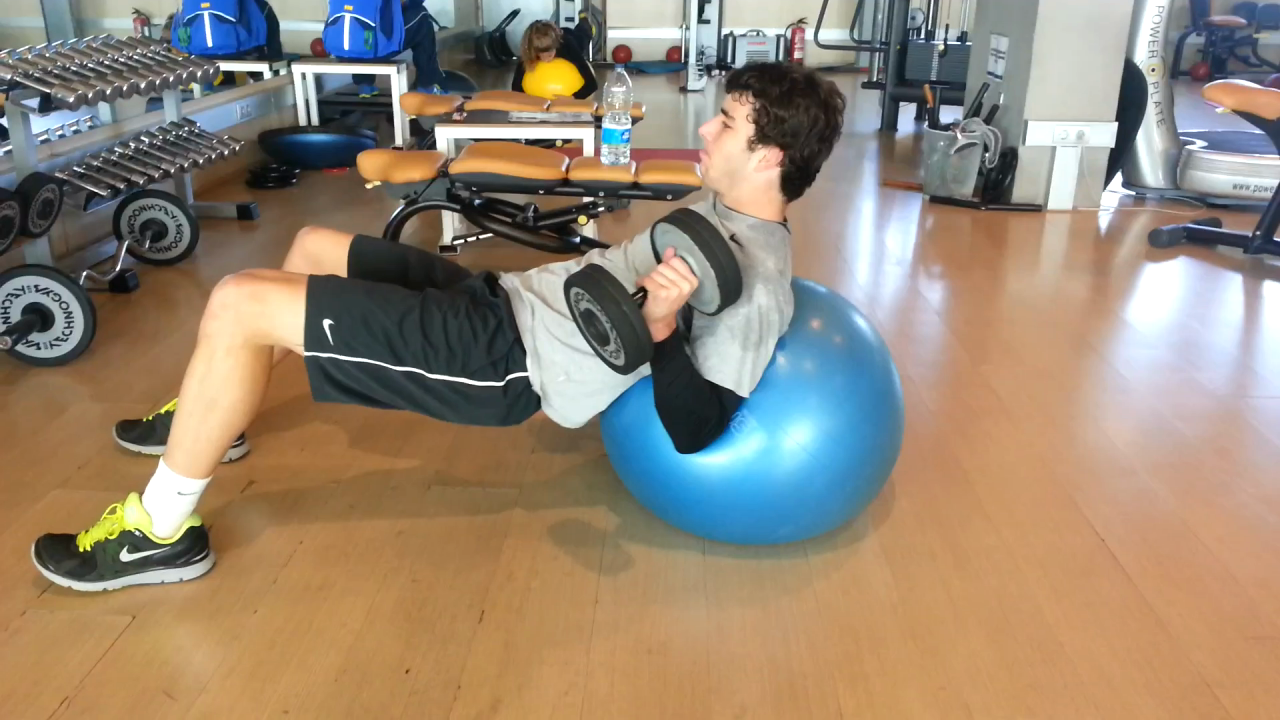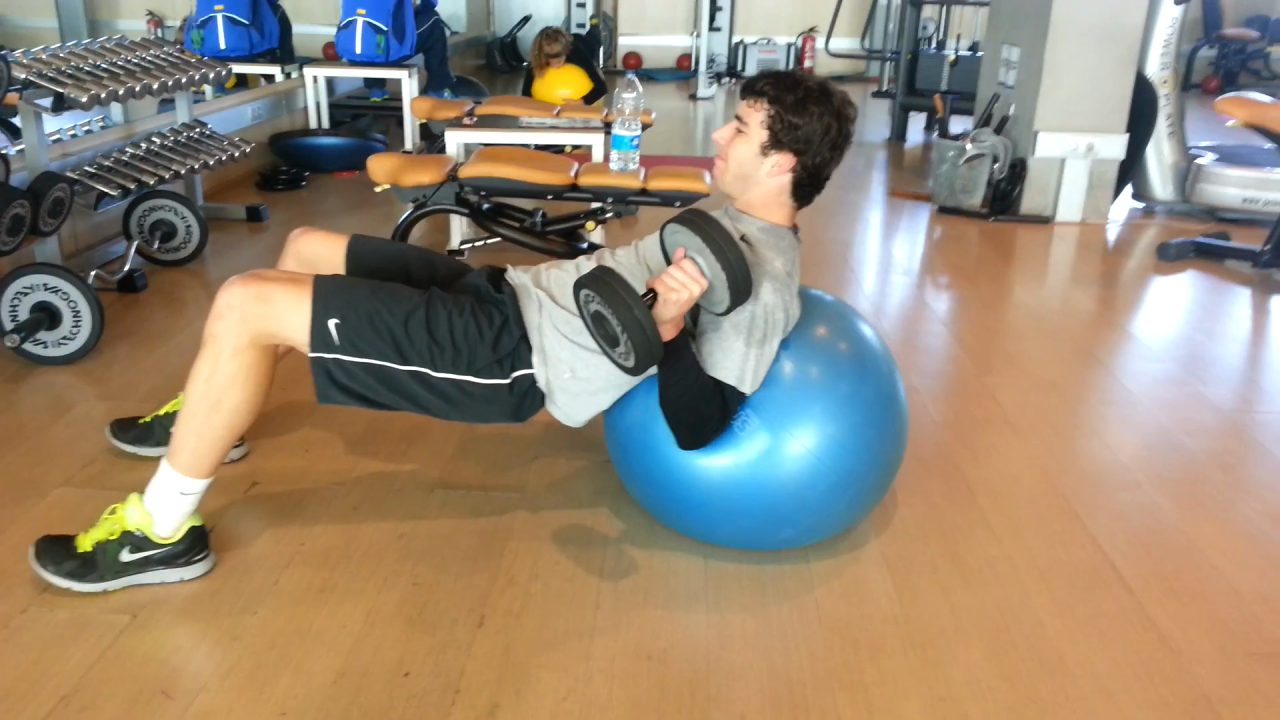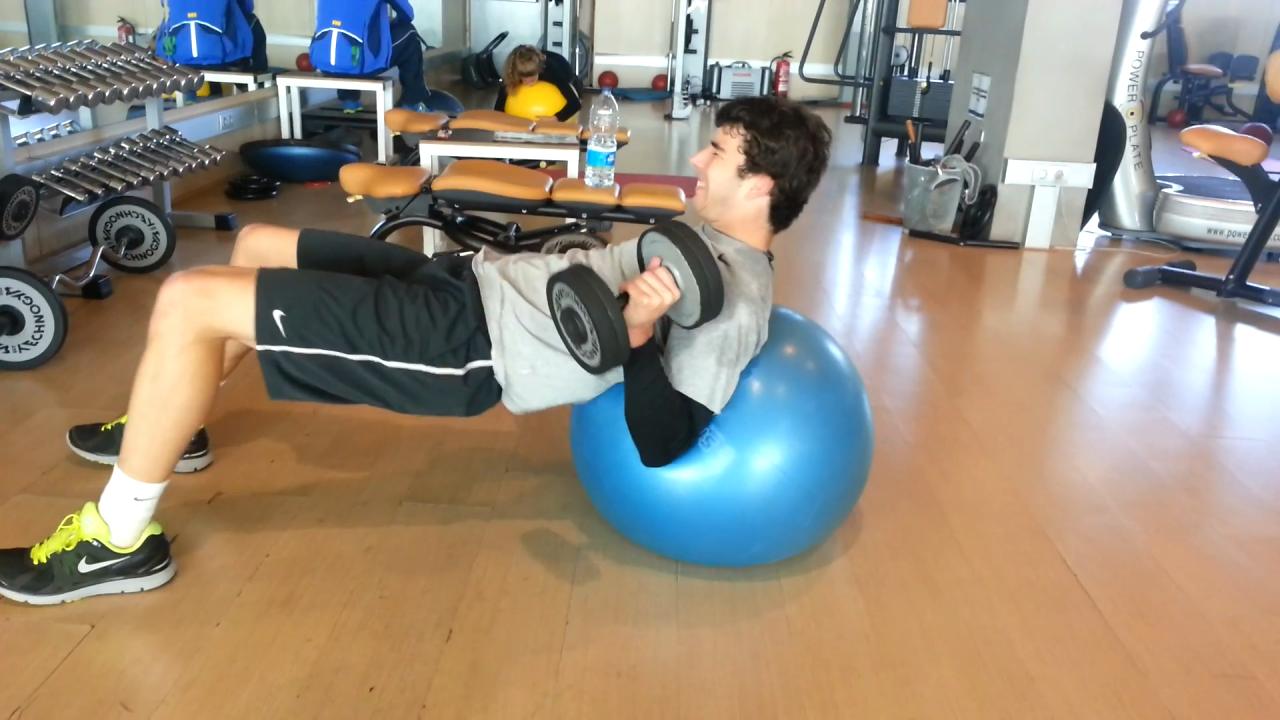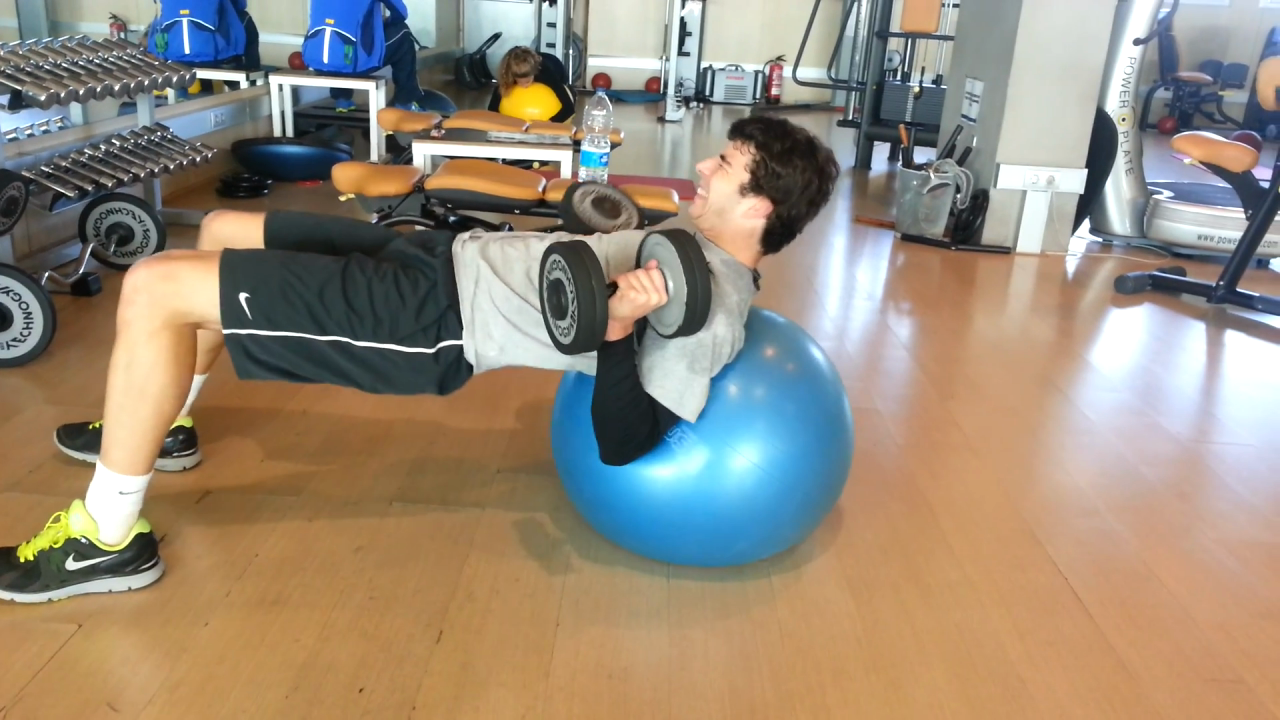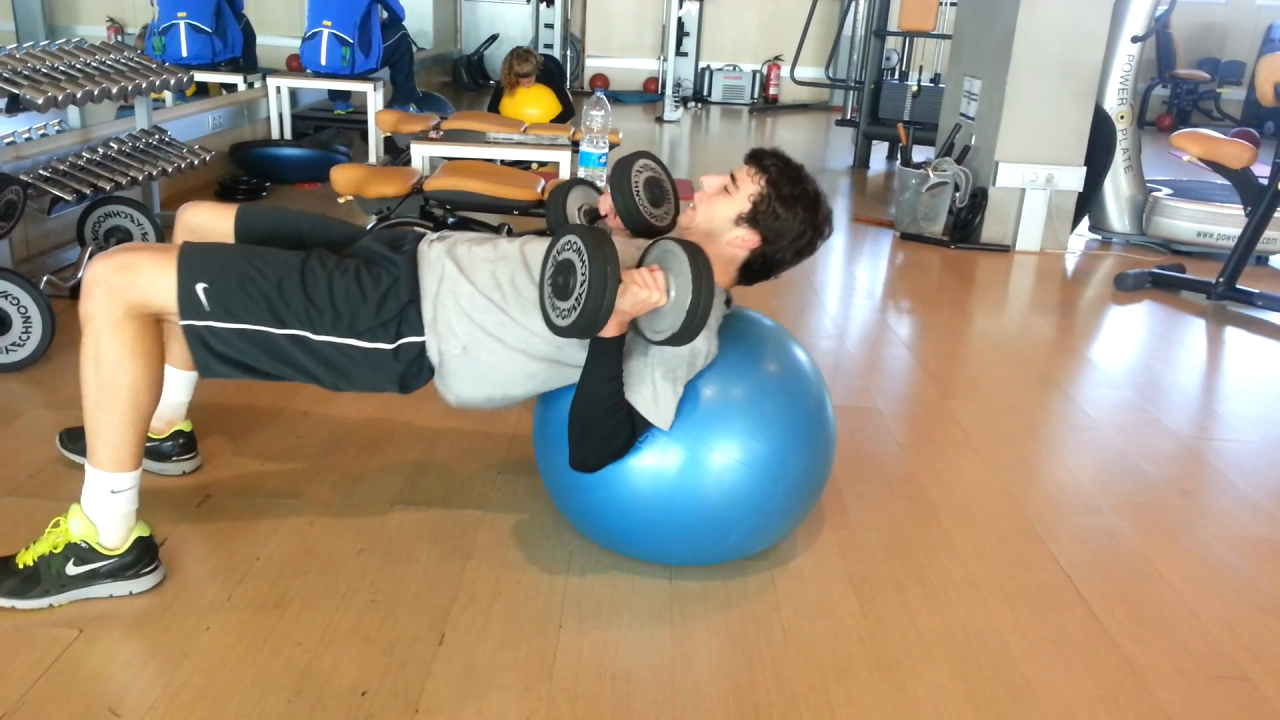
dt=0.3s
person 1, frame 1
left shoulder: (755, 288)
right shoulder: (725, 216)
left elbow: (694, 429)
left wrist: (661, 327)
left hip: (504, 360)
right hip: (500, 301)
left knee: (239, 303)
right knee: (316, 245)
left ankle: (162, 529)
right ankle: (209, 417)
person 1, frame 2
left shoulder: (763, 287)
right shoulder: (739, 228)
left elbow: (697, 426)
left wrist: (669, 326)
left hip: (510, 351)
right hip: (506, 293)
left knee: (246, 305)
right knee: (304, 247)
left ankle: (161, 530)
right ankle: (207, 415)
person 1, frame 3
left shoulder: (735, 305)
right shoulder: (714, 247)
left elbow: (661, 441)
left wrist: (639, 332)
left hip: (468, 343)
right hip: (469, 284)
left knee: (190, 302)
right knee: (258, 244)
left ankle: (120, 538)
right ankle: (171, 423)
person 1, frame 4
left shoulder: (712, 316)
right shoulder: (698, 257)
left elbow: (621, 440)
left wrist: (619, 326)
left hip: (435, 316)
right hip: (443, 261)
left knee: (153, 286)
right knee: (222, 231)
left ankle: (109, 535)
right ankle: (163, 425)
person 1, frame 5
left shoulder: (687, 329)
right shoulder: (674, 265)
left elbow: (592, 448)
left wrist: (613, 326)
right wrist: (617, 233)
left hip: (400, 317)
right hip: (413, 262)
left knee: (114, 281)
right knee: (197, 222)
left ankle: (108, 539)
right ankle: (161, 429)
